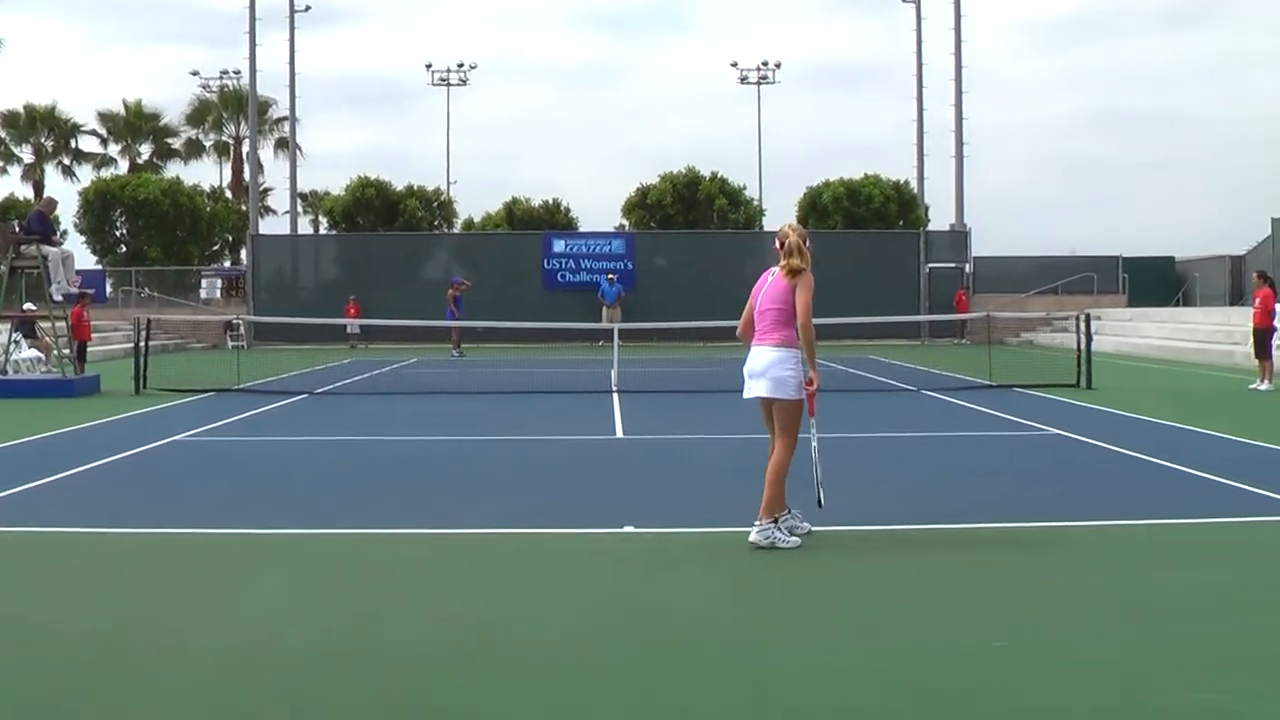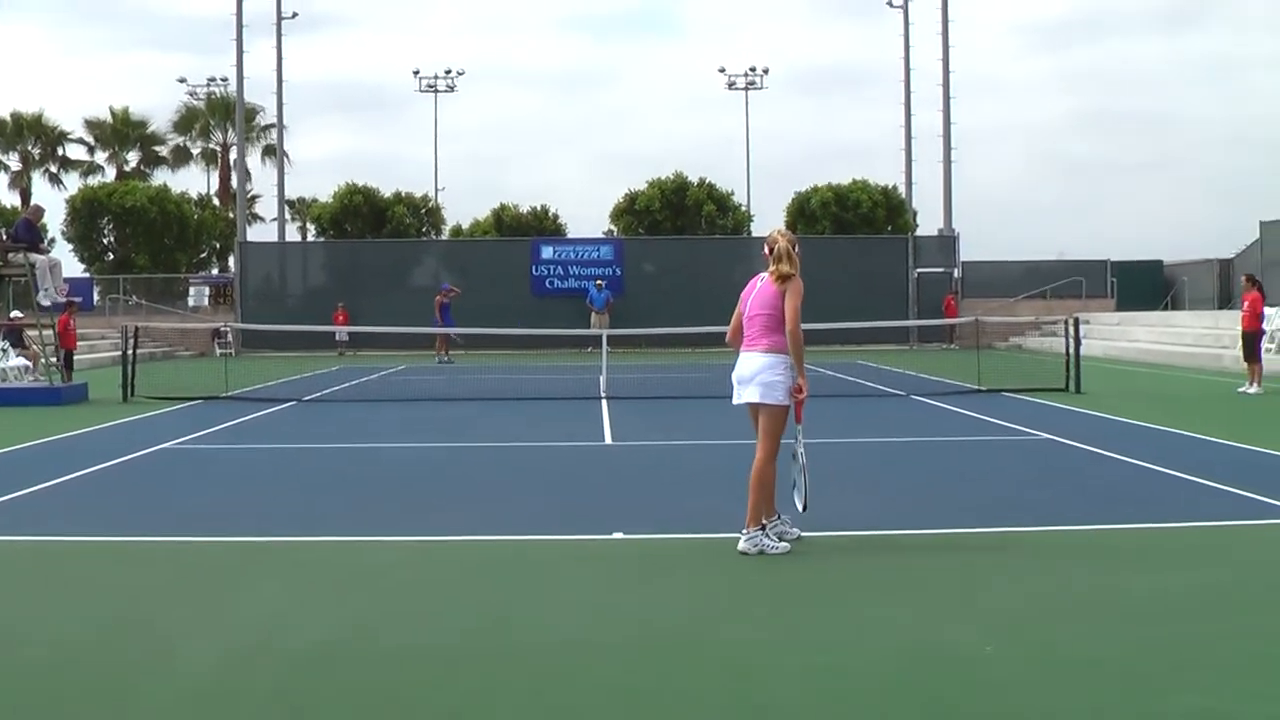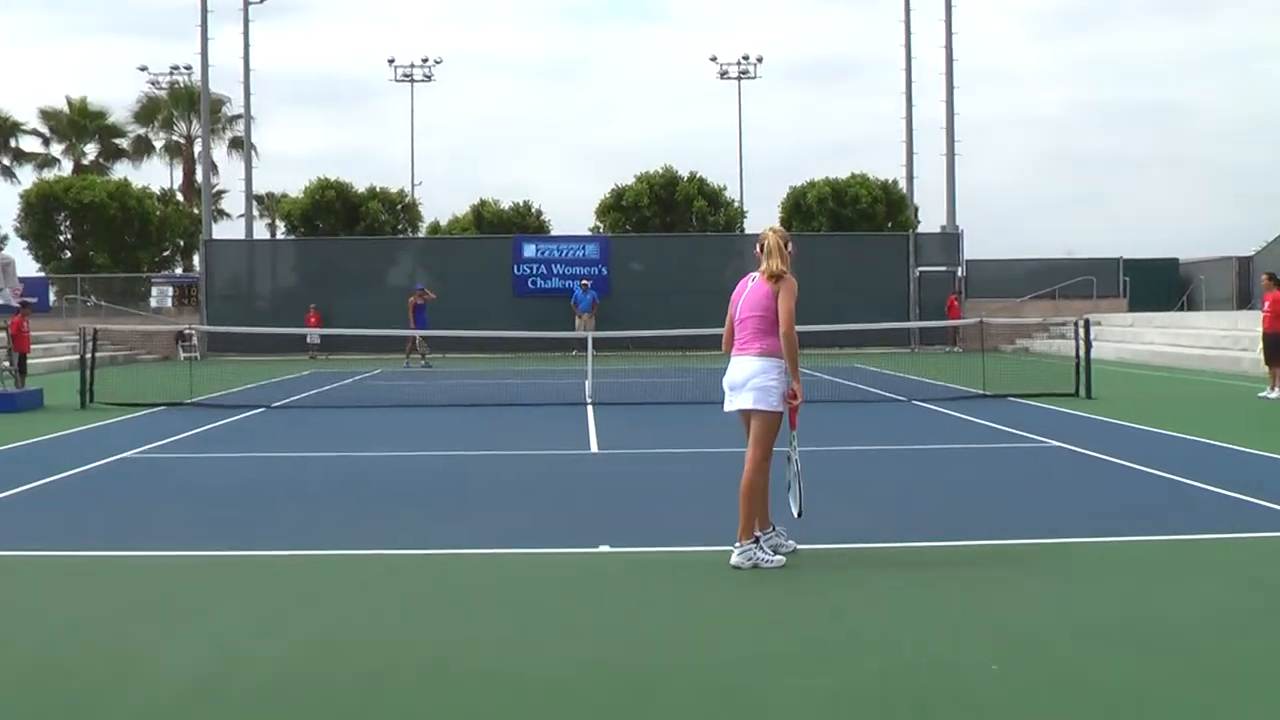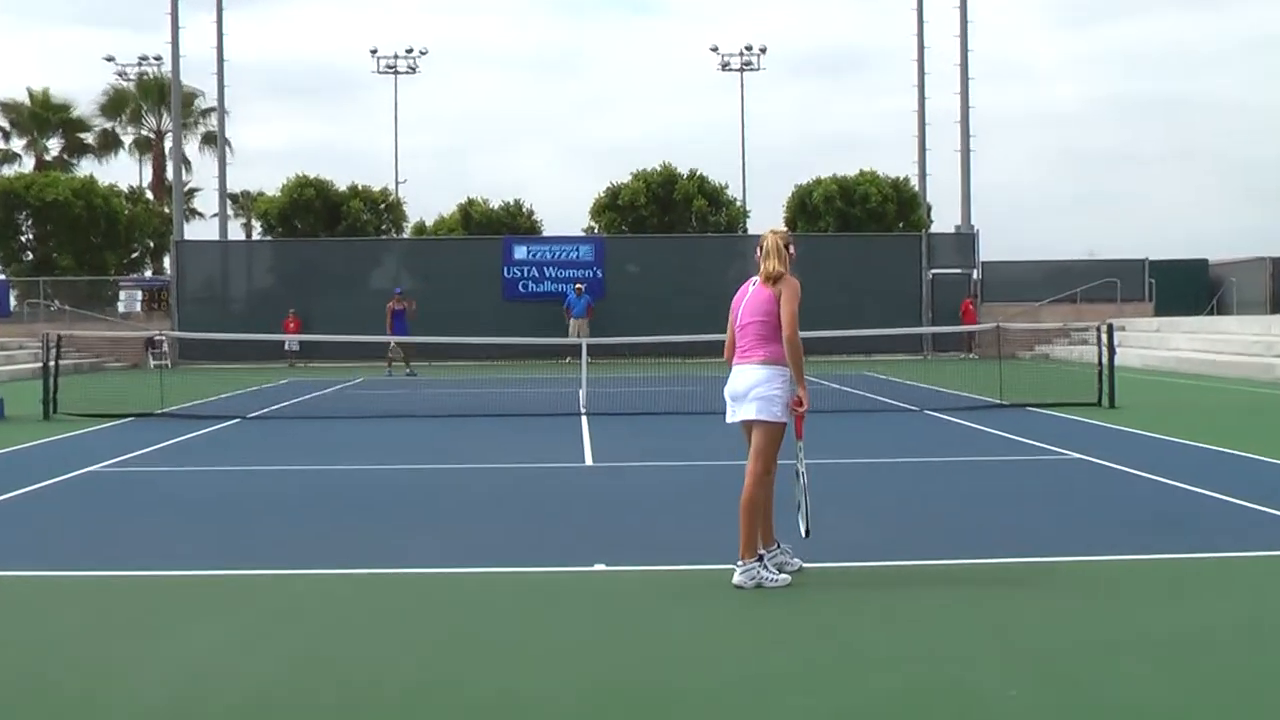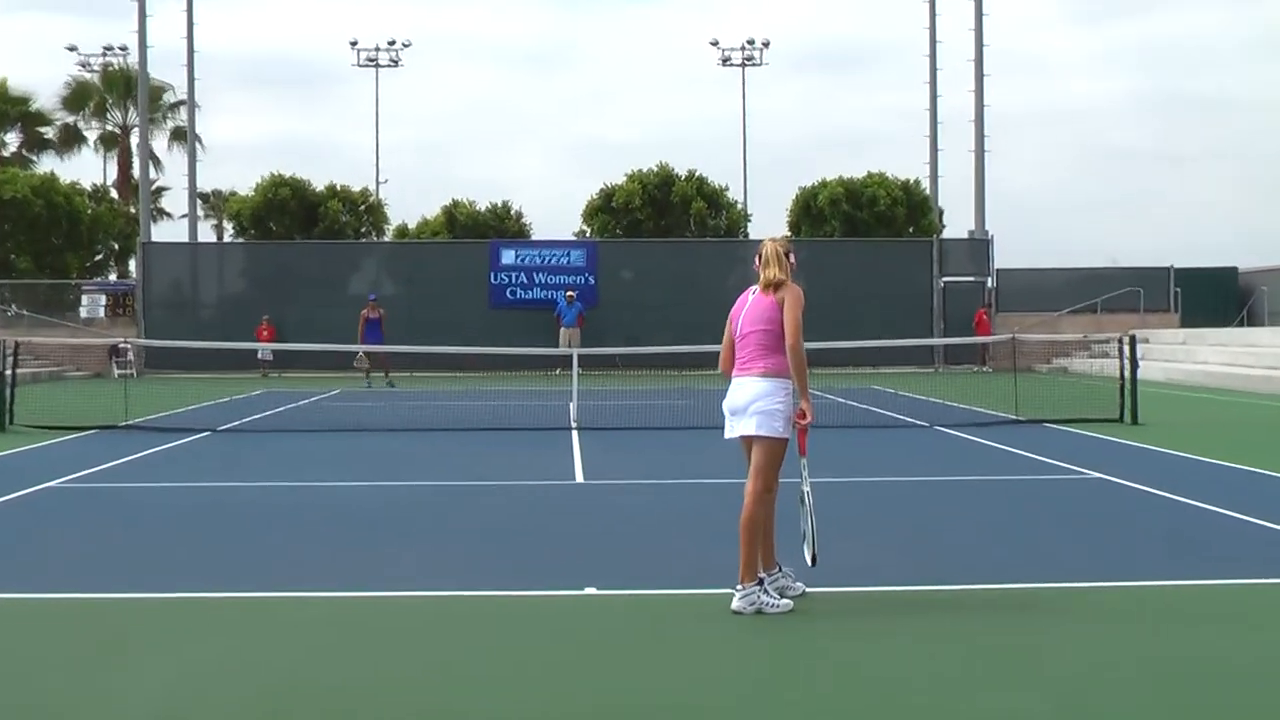
dt=0.2s
person 1, frame 1
left shoulder: (765, 278)
right shoulder: (802, 276)
left elbow: (743, 330)
right elbow: (804, 322)
right wrist: (812, 367)
left hip: (758, 360)
right hip: (783, 360)
left knee: (778, 441)
right knee: (785, 445)
left ankle: (781, 514)
right ankle: (764, 524)
person 1, frame 2
left shoulder: (753, 284)
right shoulder: (791, 282)
left elbow: (732, 336)
right elbow: (793, 329)
right wrist: (801, 374)
left hip: (747, 366)
right hip: (772, 366)
left knee: (767, 449)
right knee: (766, 452)
left ankle: (771, 520)
right ankle: (751, 532)
person 1, frame 3
left shoulder: (744, 284)
right shoulder: (784, 281)
left elbow: (727, 342)
right elbow: (786, 331)
right wrist: (795, 378)
left hip: (737, 370)
right hip: (765, 371)
left knee: (761, 456)
right knee: (756, 460)
left ankle: (765, 532)
right ankle: (744, 546)
person 1, frame 4
left shoulder: (744, 290)
right shoulder: (787, 283)
left elbow: (729, 351)
right elbow: (789, 335)
right wrist: (801, 385)
left hip: (739, 378)
right hip: (768, 379)
left knee: (765, 469)
right knee: (757, 473)
left ankle: (769, 550)
right ankle: (747, 564)
person 1, frame 5
left shoulder: (743, 299)
right shoulder: (789, 291)
left elbow: (724, 365)
right elbow: (793, 344)
right wrist: (804, 396)
left hip: (738, 391)
right hip: (769, 391)
left knee: (765, 487)
right knee: (758, 492)
left ankle: (770, 573)
right ankle: (747, 589)
